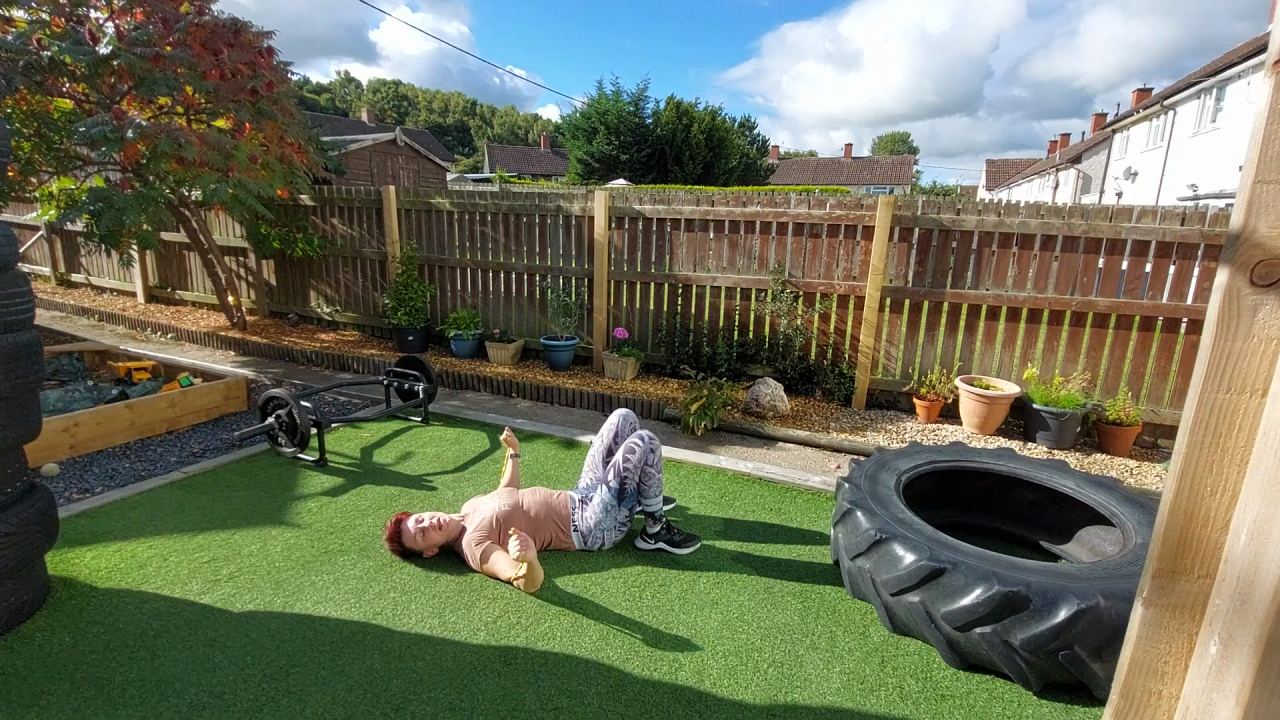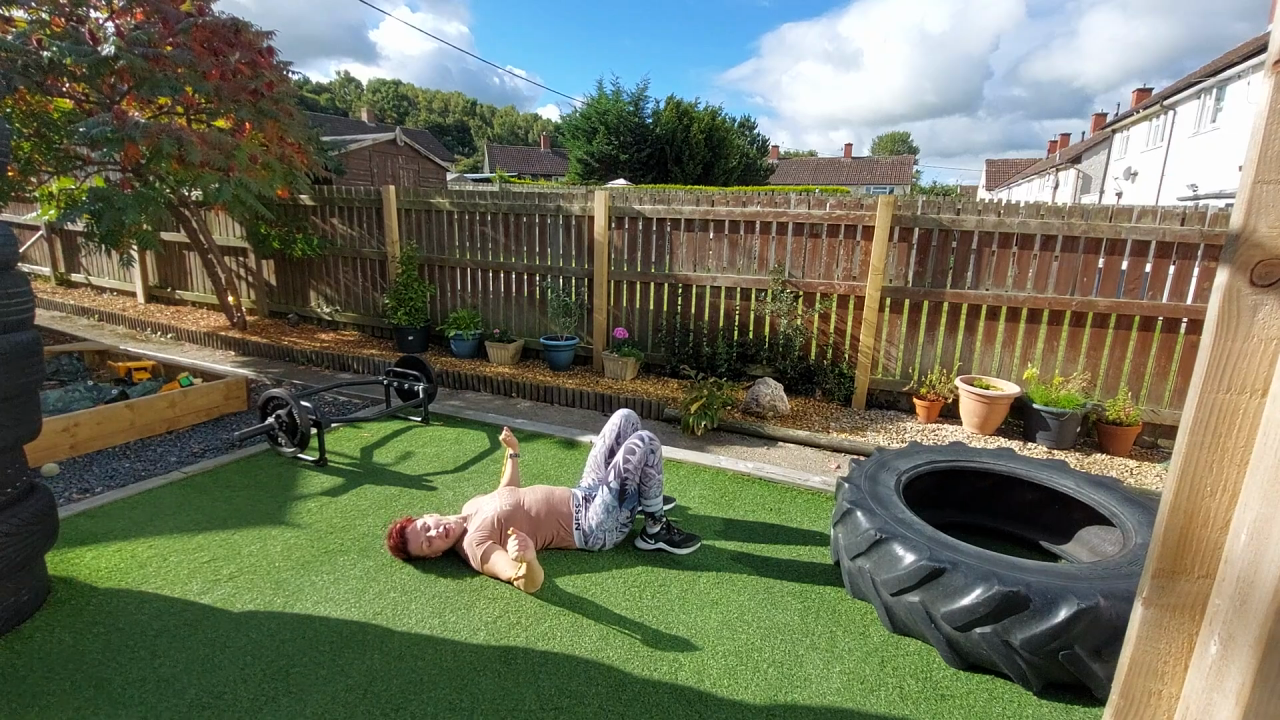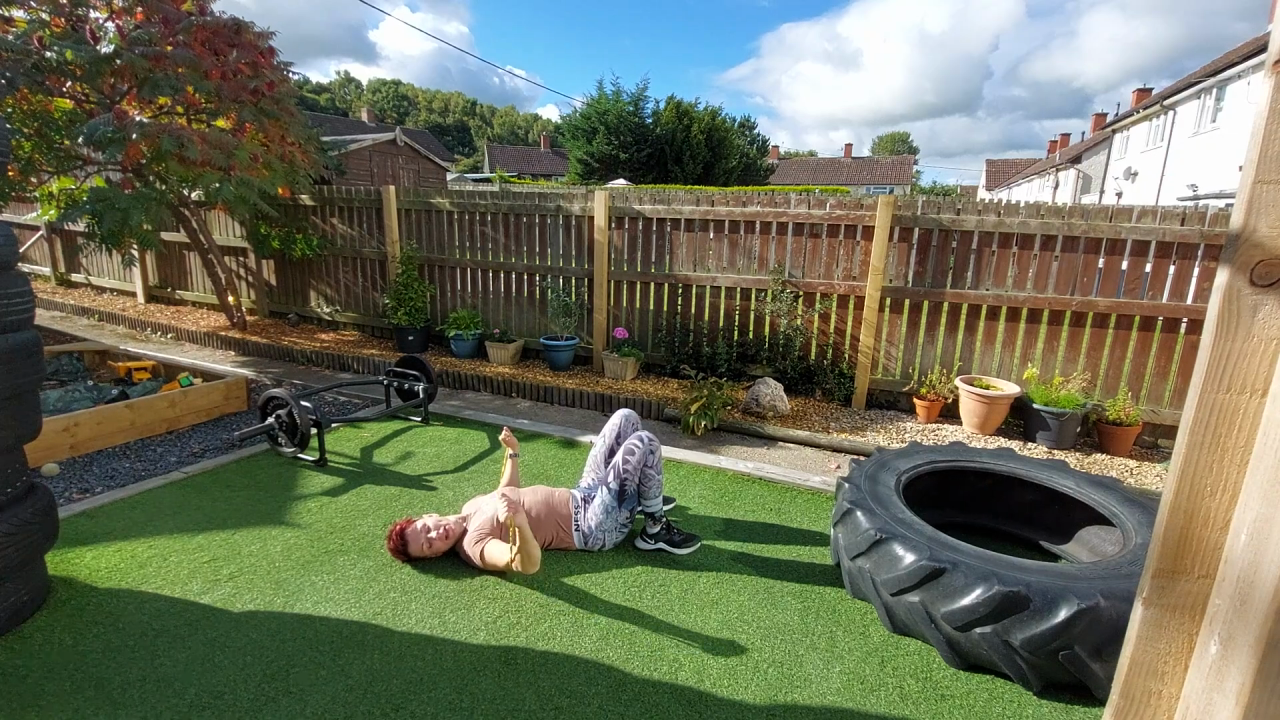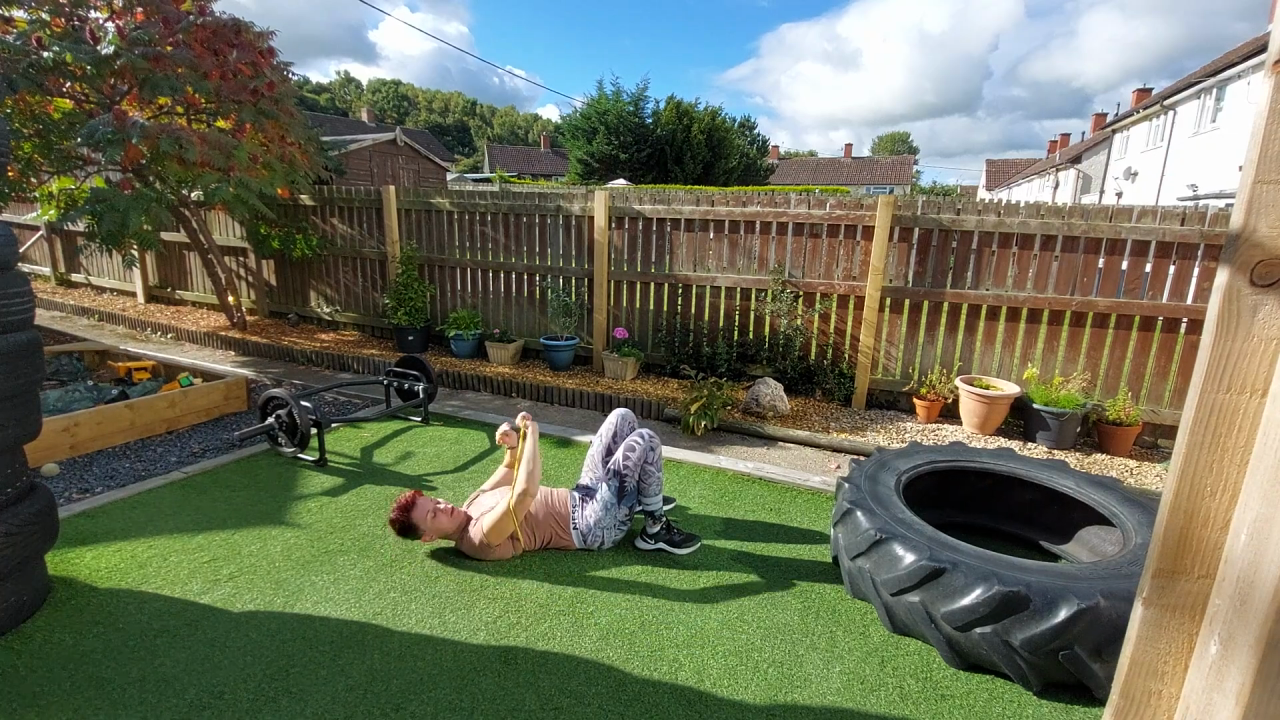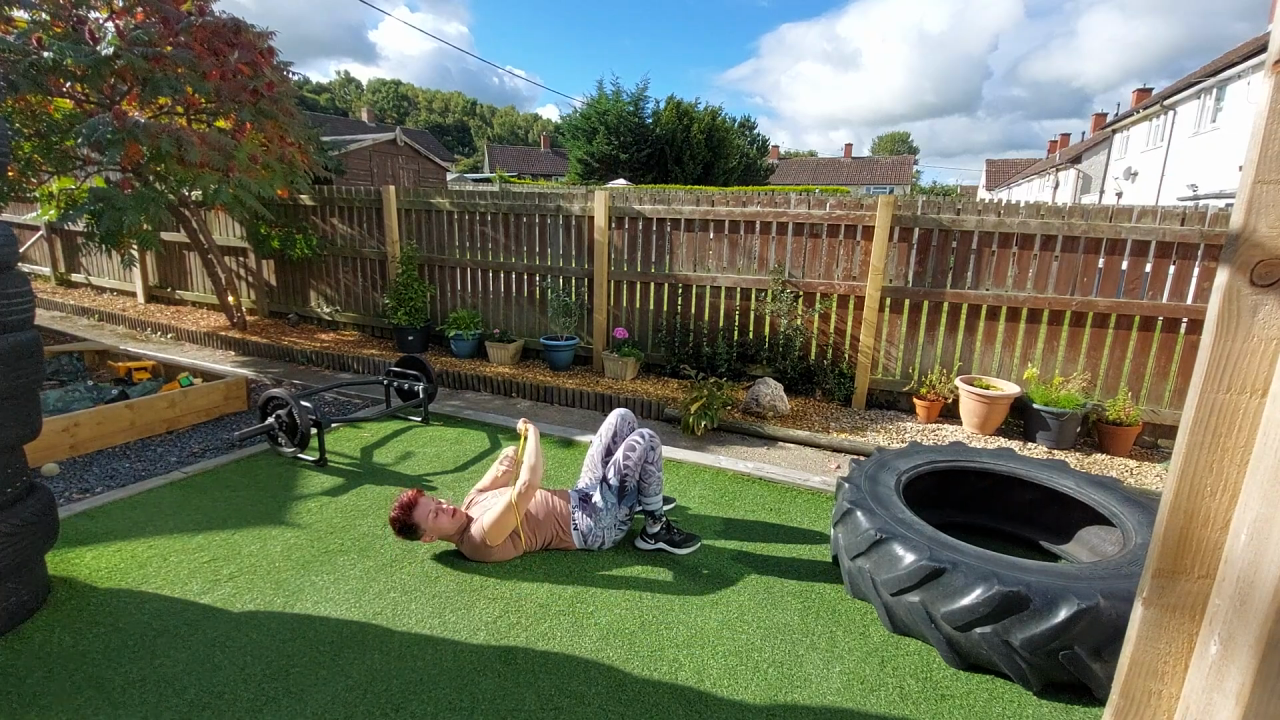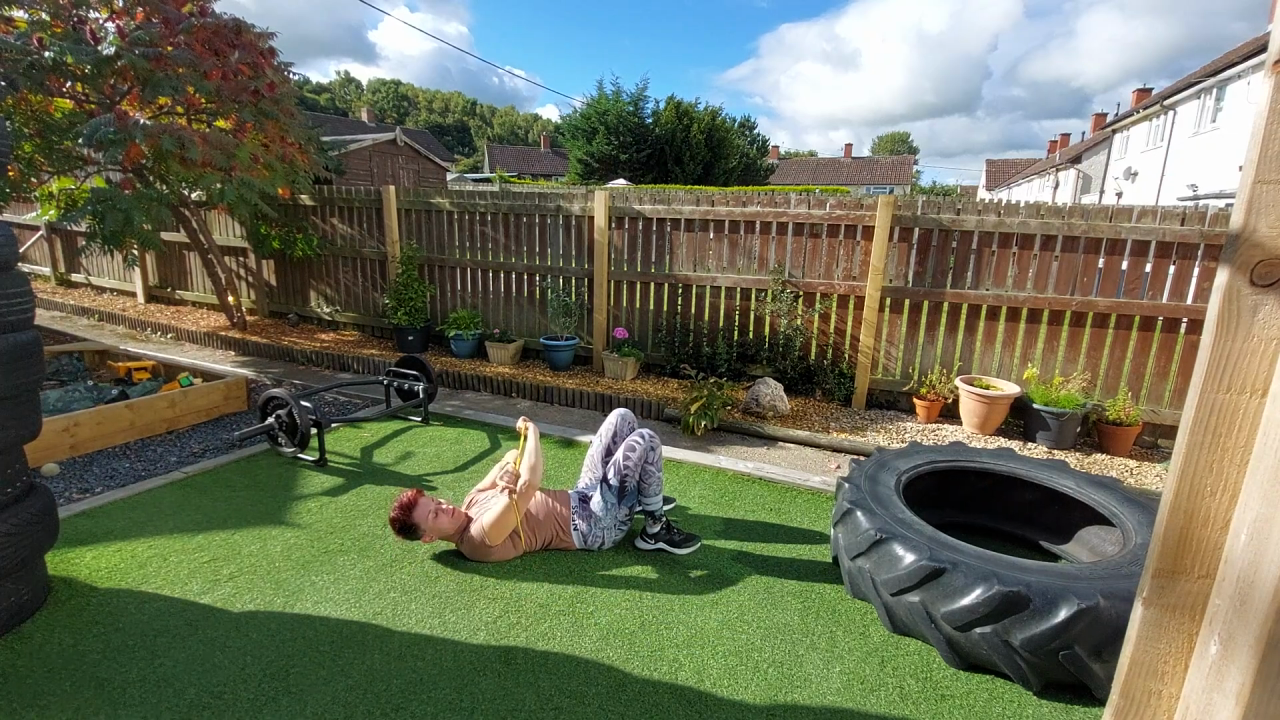
dt=0.5s
person 1, frame 1
left shoulder: (470, 507)
right shoulder: (473, 546)
right elbow: (529, 583)
left wrist: (513, 453)
right wrist: (528, 558)
left hip: (580, 499)
right hip: (594, 527)
left knee: (624, 417)
right knee: (645, 441)
left ankle: (645, 497)
right ankle: (656, 531)
person 1, frame 2
left shoulder: (471, 507)
right shoulder: (475, 546)
right elbow: (530, 584)
left wrist: (512, 452)
right wrist: (528, 558)
left hip: (583, 497)
right hip: (595, 525)
left knee: (625, 417)
right knee: (645, 442)
left ankle: (645, 498)
right ankle: (656, 530)
person 1, frame 3
left shoulder: (470, 508)
right shoulder: (474, 546)
right elbow: (529, 565)
left wrist: (512, 453)
right wrist: (518, 521)
left hip: (582, 497)
right hip: (595, 525)
left knee: (626, 418)
right knee: (644, 443)
left ankle: (645, 497)
right ankle: (656, 531)
person 1, frame 4
left shoulder: (472, 503)
right shoulder: (479, 539)
left elbow: (509, 470)
right elbow: (527, 491)
left wrist: (511, 444)
right wrist: (531, 433)
left hip: (581, 501)
right hip: (594, 526)
left knee: (622, 417)
right knee: (645, 440)
left ankle: (645, 497)
right ankle: (656, 530)
person 1, frame 5
left shoulder: (472, 504)
right shoulder: (480, 540)
left elbow: (507, 466)
right elbow: (528, 485)
left wrist: (504, 462)
right wrist: (532, 434)
left hip: (581, 499)
right hip: (595, 525)
left knee: (622, 417)
right knee: (645, 440)
left ankle: (643, 496)
right ankle: (655, 531)
person 1, frame 6
left shoulder: (472, 502)
right shoulder: (479, 540)
left elbow: (513, 459)
right elbow: (529, 485)
left wrist: (505, 471)
right wrist: (532, 432)
left hip: (580, 499)
right hip: (594, 527)
left knee: (622, 417)
right knee: (645, 440)
left ankle: (644, 497)
right ankle: (656, 530)
